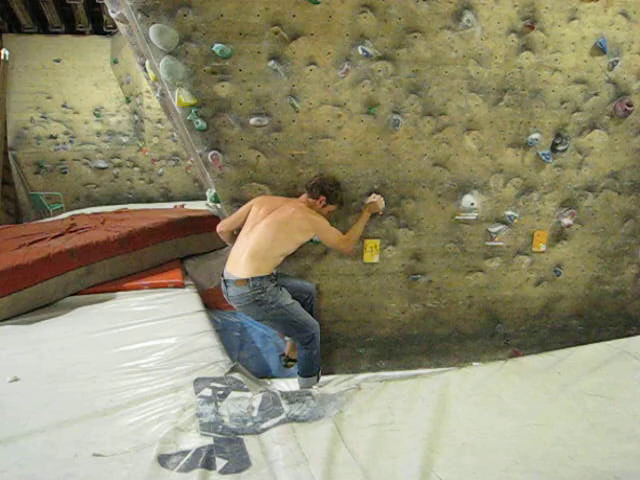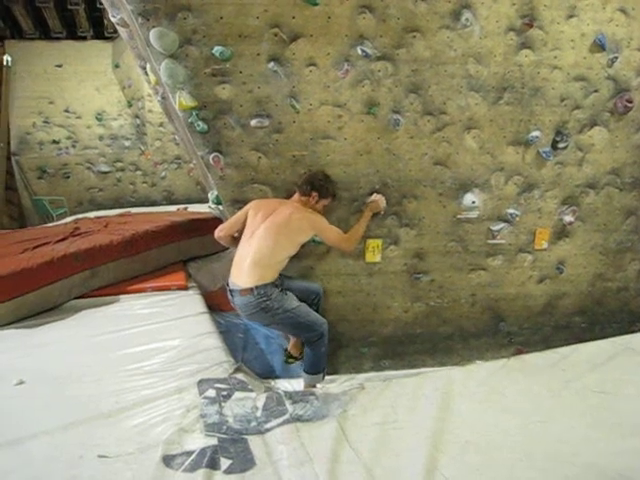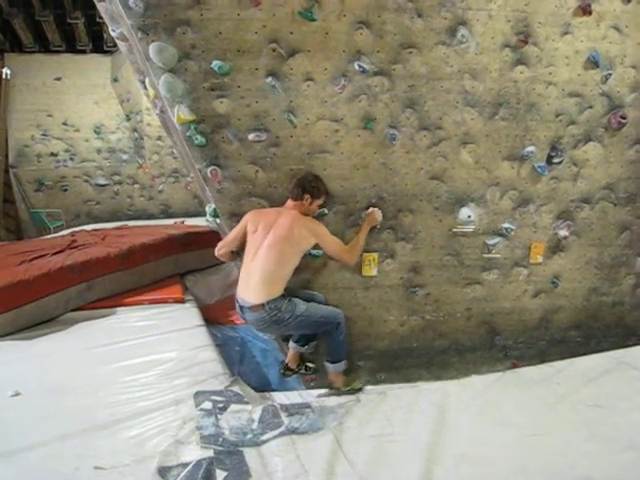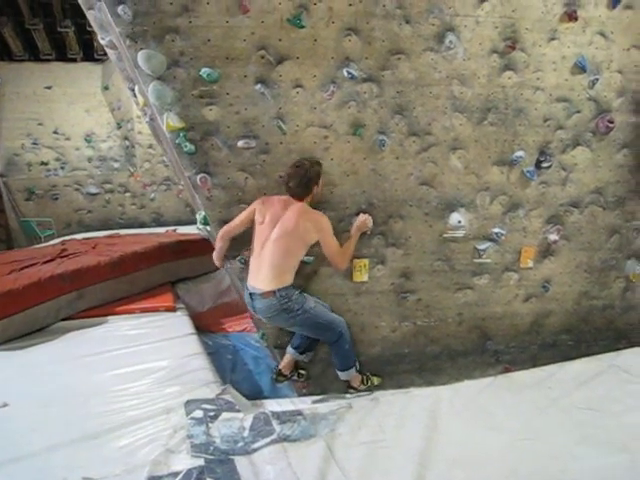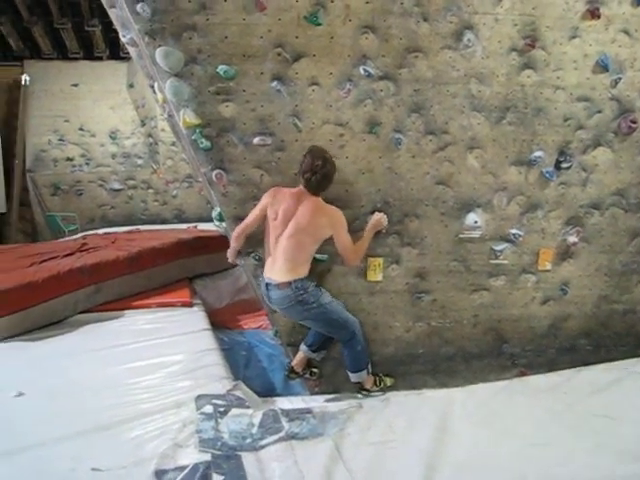
dt=1s
person 1, frame 1
left shoulder: (263, 200)
right shoulder: (311, 218)
left elbow: (222, 229)
right elbow: (347, 246)
right wrist: (367, 211)
left hip: (229, 283)
right hip: (251, 290)
left knee: (307, 292)
right knee: (310, 332)
right ankle: (307, 391)
person 1, frame 2
left shoulder: (258, 204)
right shoulder: (309, 218)
left elbow: (221, 234)
right elbow: (348, 244)
right wrist: (369, 211)
left hip: (235, 291)
right hip: (257, 298)
left knee: (314, 292)
right knee: (318, 330)
left ankle: (295, 347)
right ankle: (310, 390)
person 1, frame 3
left shoulder: (255, 215)
right shoulder: (310, 226)
left elbow: (221, 251)
right elbow: (349, 258)
left wrist: (239, 257)
right wrist: (367, 225)
left hip: (243, 306)
right hip: (267, 313)
left knee: (317, 302)
right knee: (335, 319)
left ankle: (292, 361)
right ankle: (337, 380)
person 1, frame 4
left shoulder: (264, 204)
right shoulder: (316, 220)
left elbow: (224, 234)
right elbow: (340, 263)
left wrist: (218, 257)
right wrist: (357, 231)
left hip: (252, 297)
right hip: (276, 300)
left knee: (320, 314)
right knee: (337, 328)
left ankle: (286, 366)
right ankle: (355, 380)
person 1, frame 5
left shoulder: (274, 195)
right shoulder: (331, 215)
left elbow: (238, 234)
right elbow: (352, 259)
left wrist: (232, 253)
right wrist: (372, 229)
left hip: (268, 289)
right hip: (293, 292)
left knee: (333, 313)
right knee: (350, 328)
left ankle: (299, 363)
right ankle: (366, 381)
